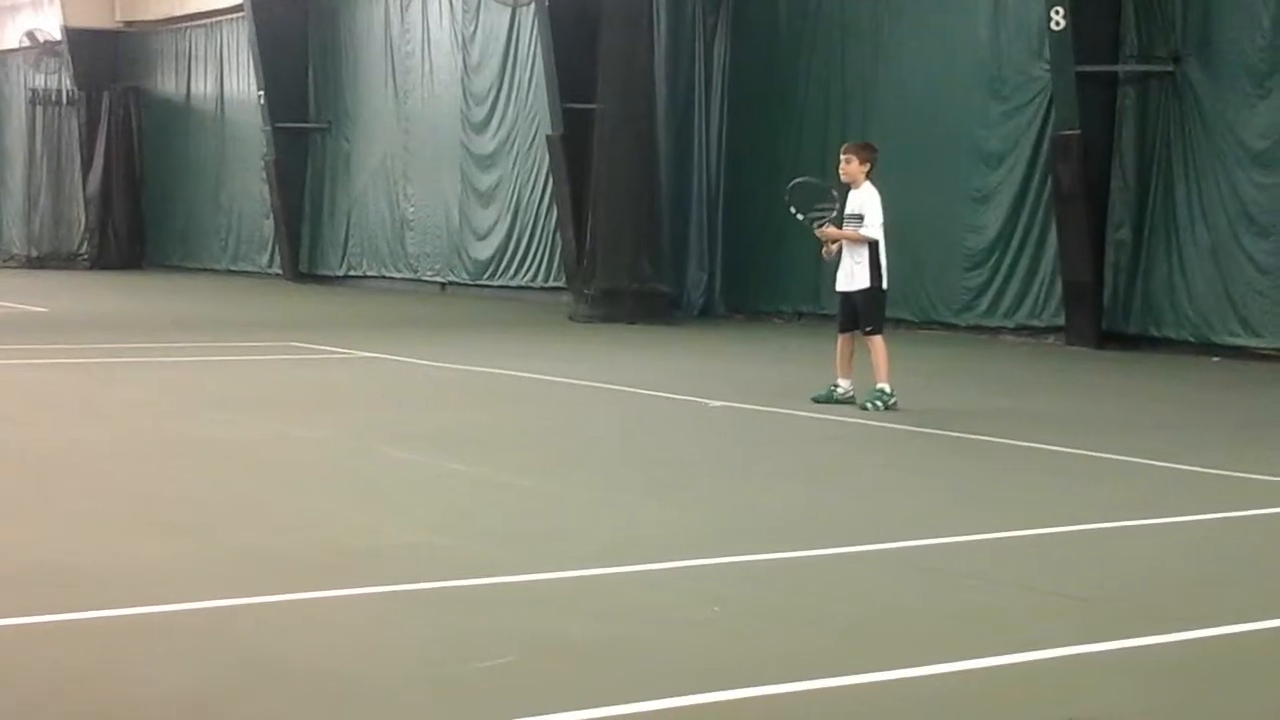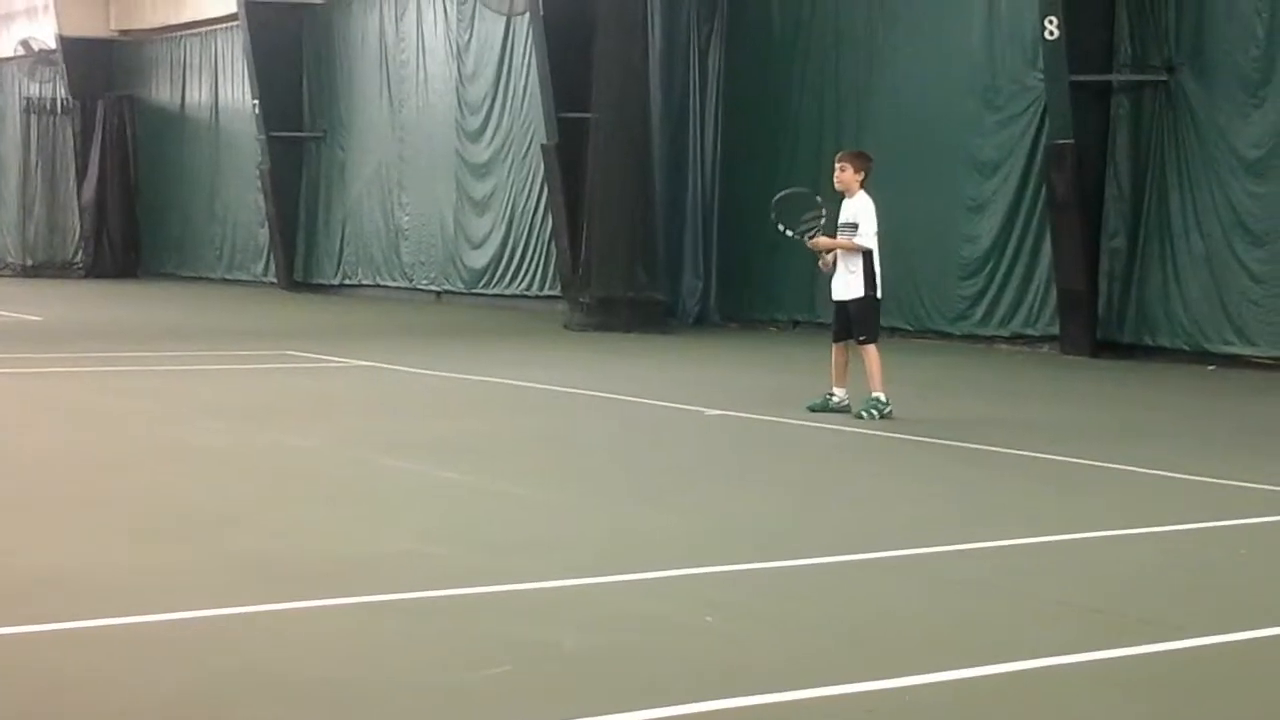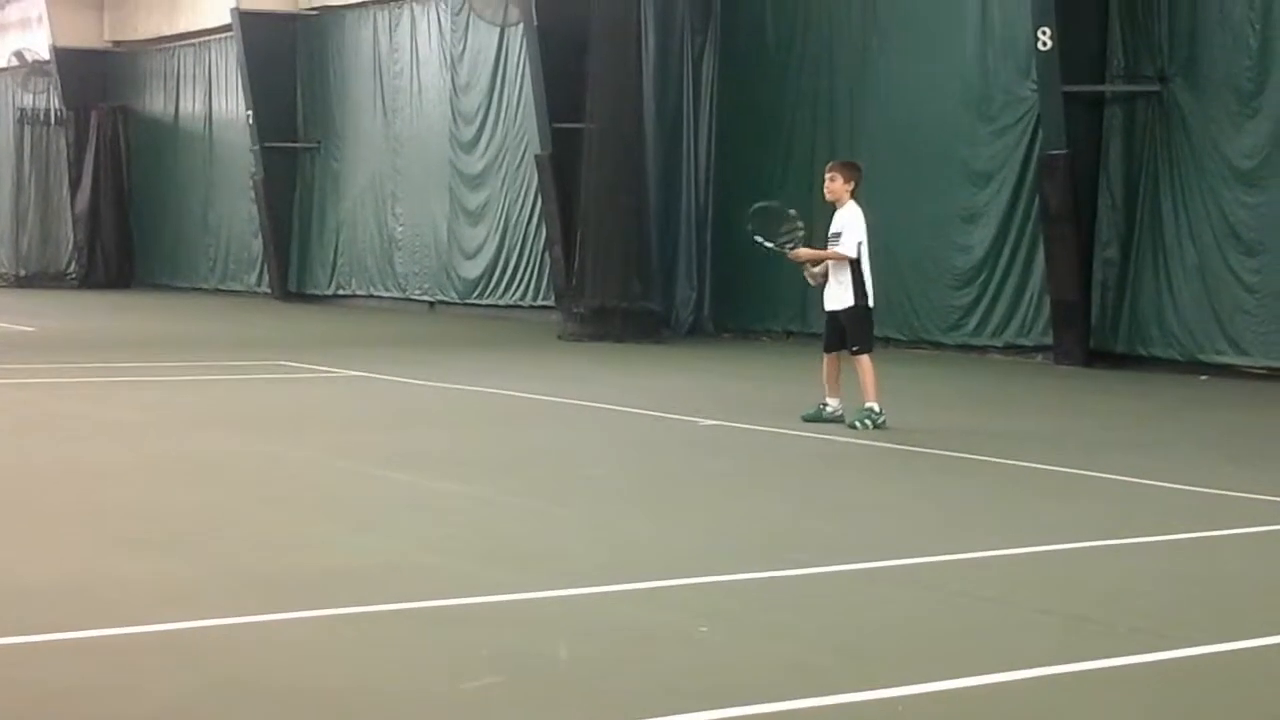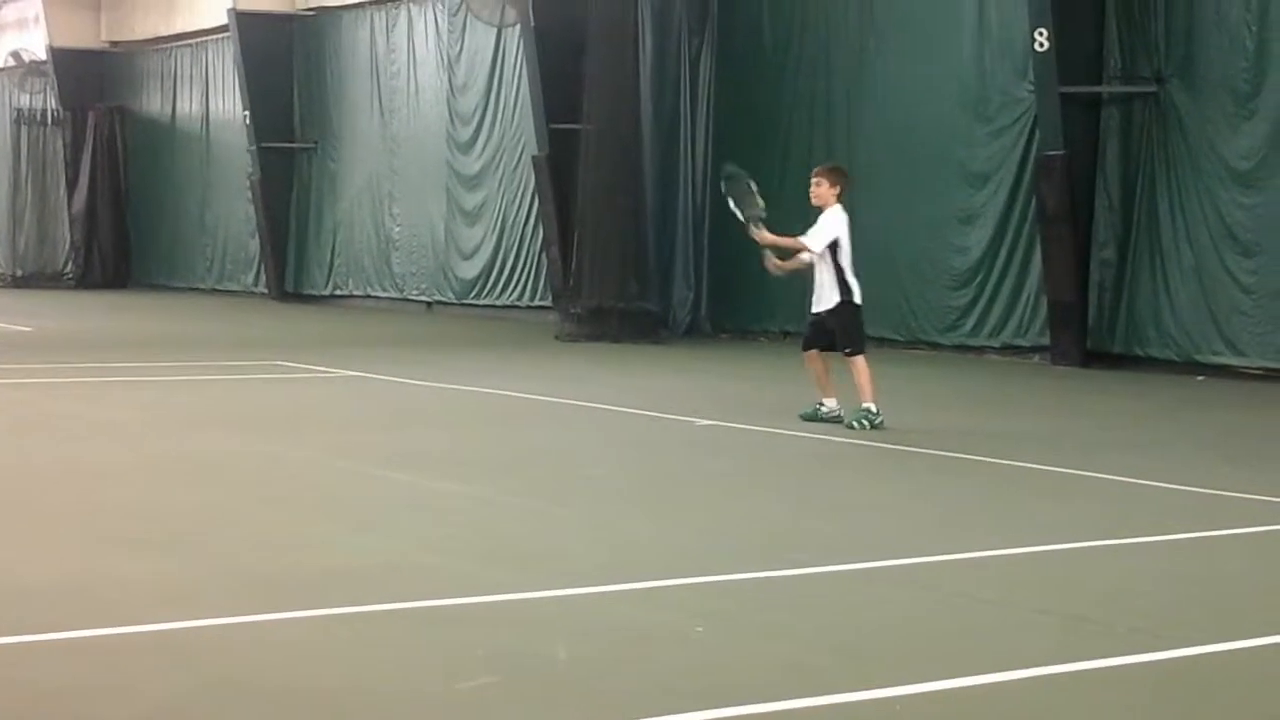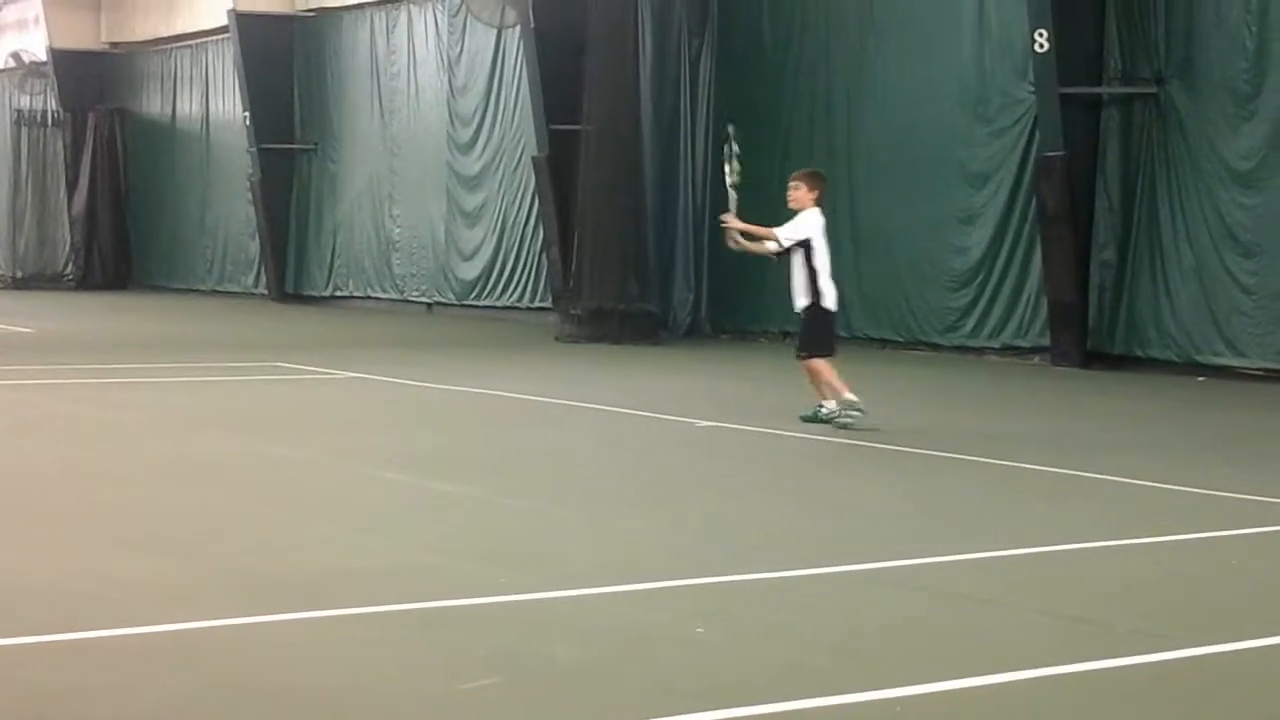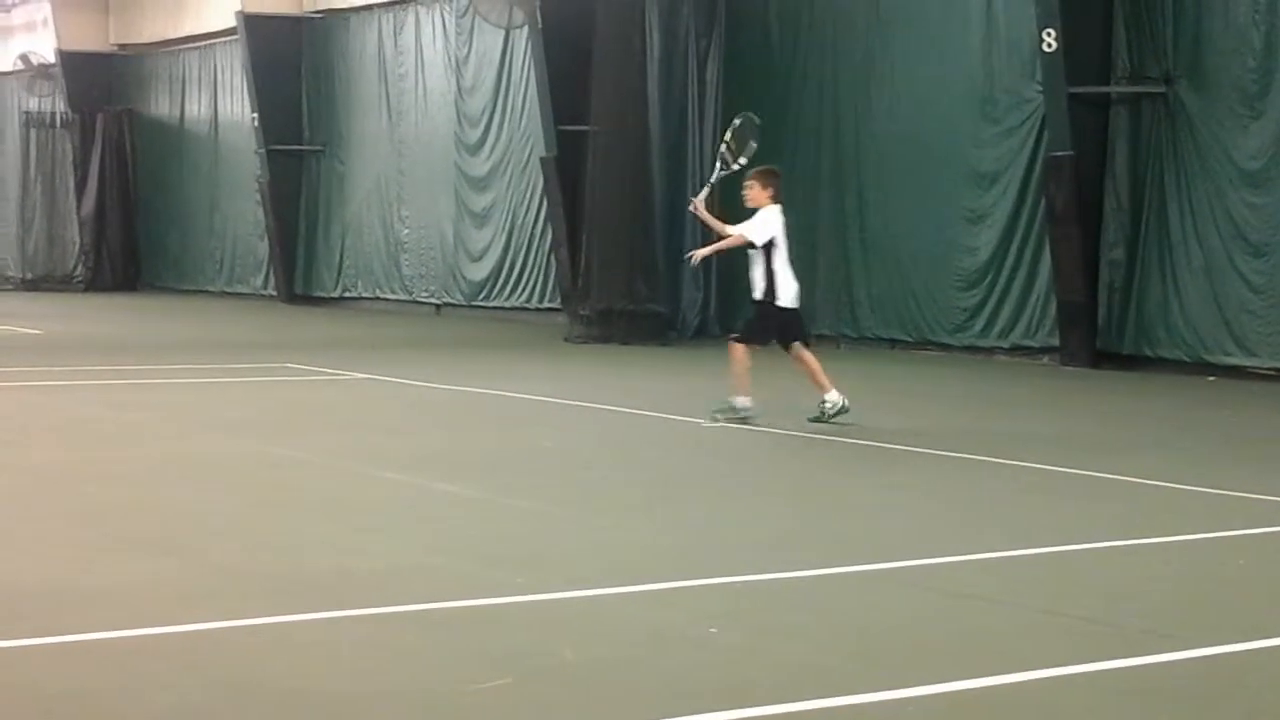
dt=0.2s
person 1, frame 1
left shoulder: (869, 195)
right shoulder: (852, 194)
left elbow: (870, 234)
left wrist: (837, 234)
right wrist: (835, 246)
left hip: (868, 278)
right hip: (848, 277)
left knee: (872, 333)
right knee: (844, 332)
left ankle: (884, 391)
right ankle: (843, 387)
person 1, frame 2
left shoulder: (864, 204)
right shoulder: (846, 204)
left elbow: (865, 243)
left wrist: (831, 243)
right wrist: (831, 256)
left hip: (862, 287)
right hip: (843, 287)
left knee: (866, 342)
right knee: (839, 341)
left ankle: (879, 399)
right ankle: (838, 395)
person 1, frame 3
left shoulder: (852, 214)
right shoulder: (838, 214)
left elbow: (847, 253)
left wrist: (812, 254)
right wrist: (821, 269)
left hip: (855, 297)
right hip: (836, 297)
left knee: (859, 352)
right knee: (830, 351)
left ankle: (873, 410)
right ankle: (832, 405)
person 1, frame 4
left shoulder: (834, 217)
right shoulder: (825, 218)
left elbow: (806, 244)
right elbow: (811, 256)
left wrist: (771, 239)
right wrist: (782, 265)
left hip: (843, 298)
right hip: (824, 300)
left knee: (853, 353)
right knee: (811, 350)
left ankle: (870, 409)
right ankle: (829, 405)
person 1, frame 5
left shoulder: (810, 219)
right shoulder: (802, 222)
left elbow: (775, 235)
right elbow: (771, 247)
left wrist: (742, 226)
right wrist: (742, 243)
left hip: (818, 301)
right hip: (809, 302)
left knee: (812, 357)
right knee: (807, 358)
left ankle: (849, 401)
right ankle: (829, 406)
person 1, frame 6
left shoulder: (769, 216)
right shoulder: (763, 218)
left elbow: (743, 237)
right elbow: (730, 232)
left wrist: (709, 249)
right wrist: (704, 215)
left hip: (774, 298)
right hip: (782, 298)
left knee: (738, 343)
right knee: (797, 350)
left ankle: (741, 403)
right ankle: (832, 400)
